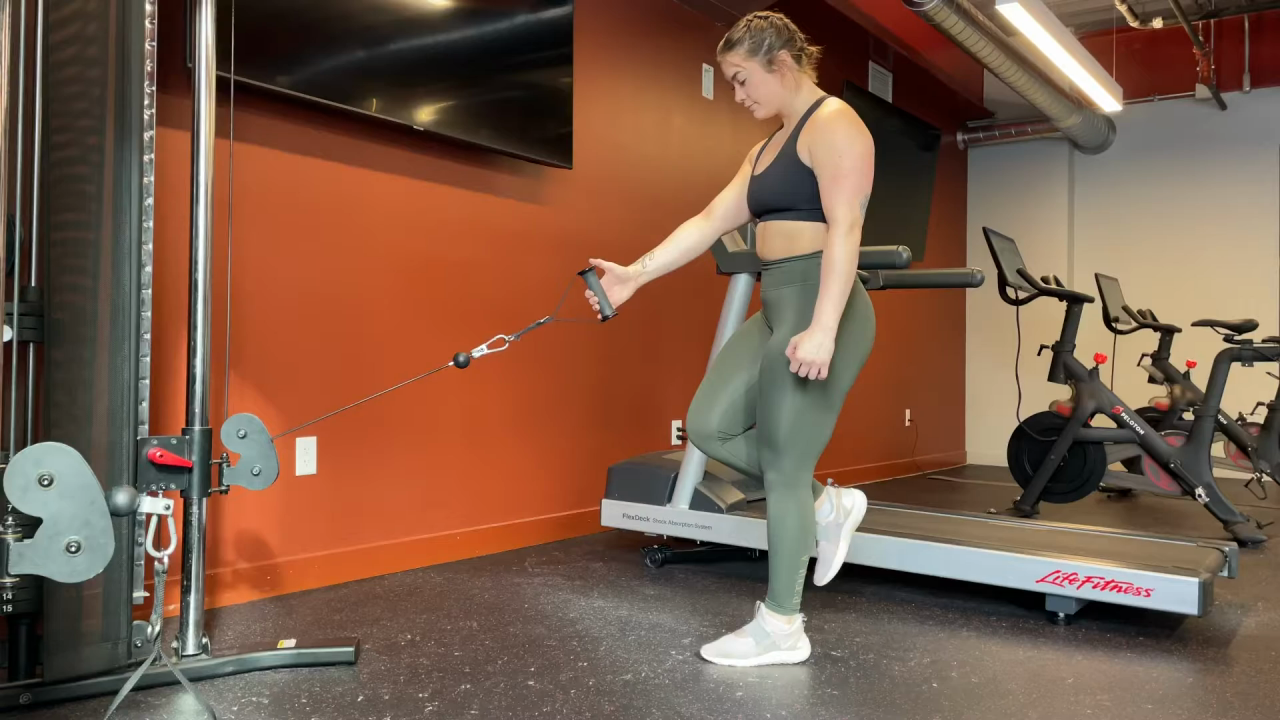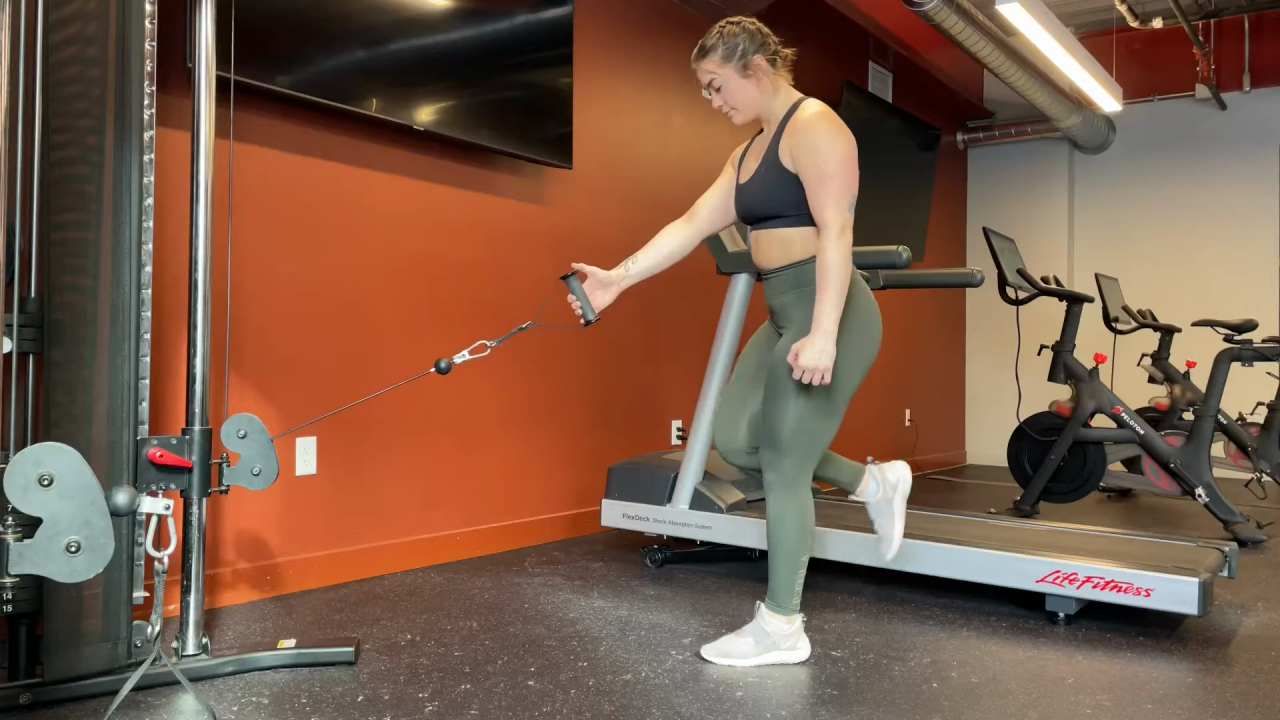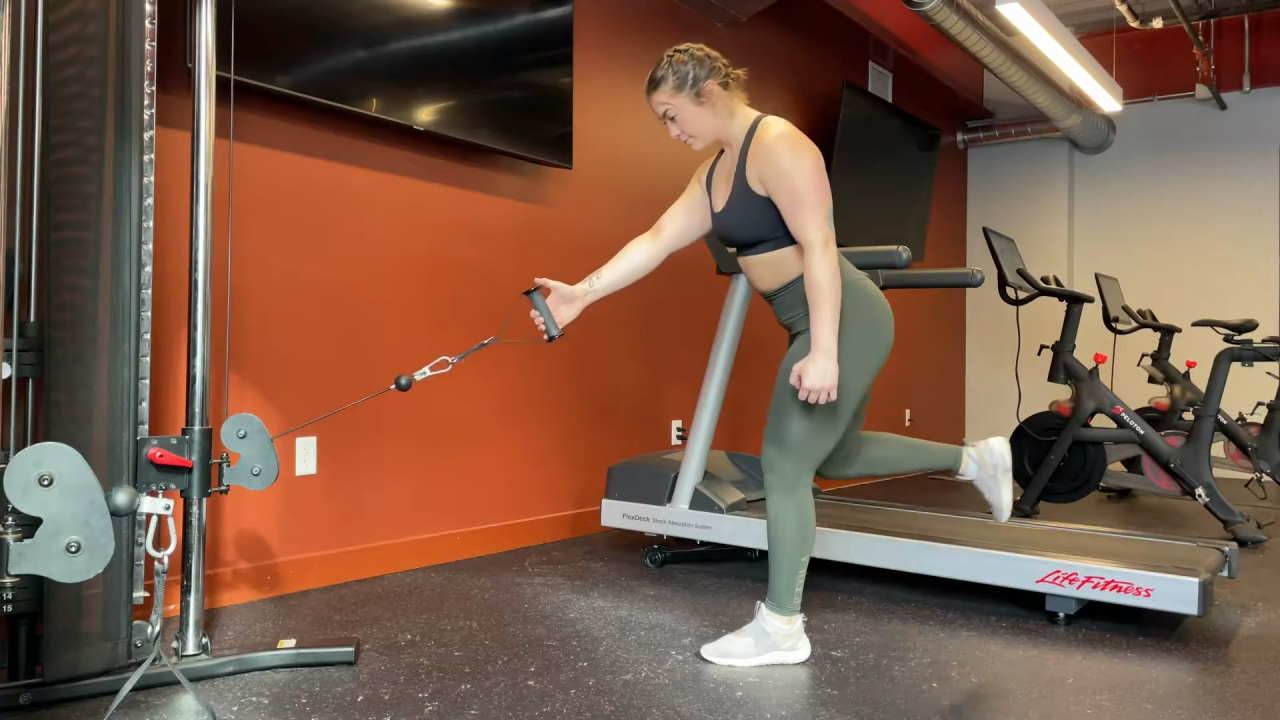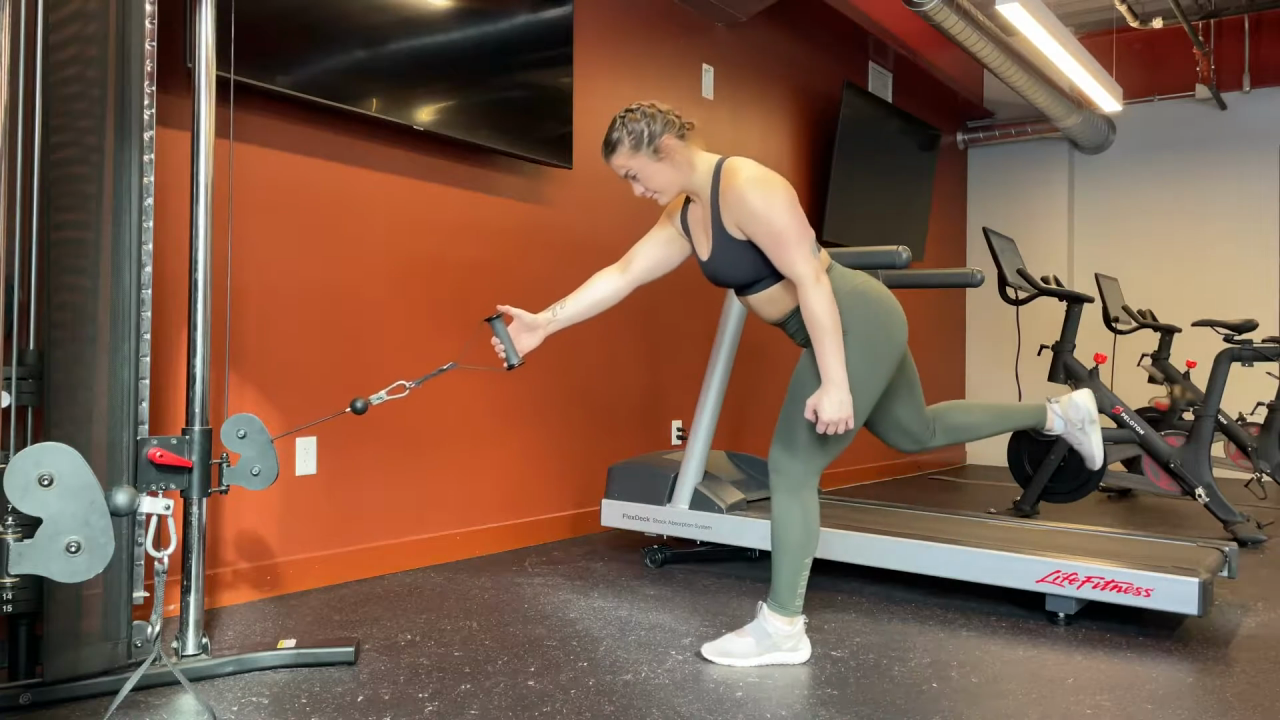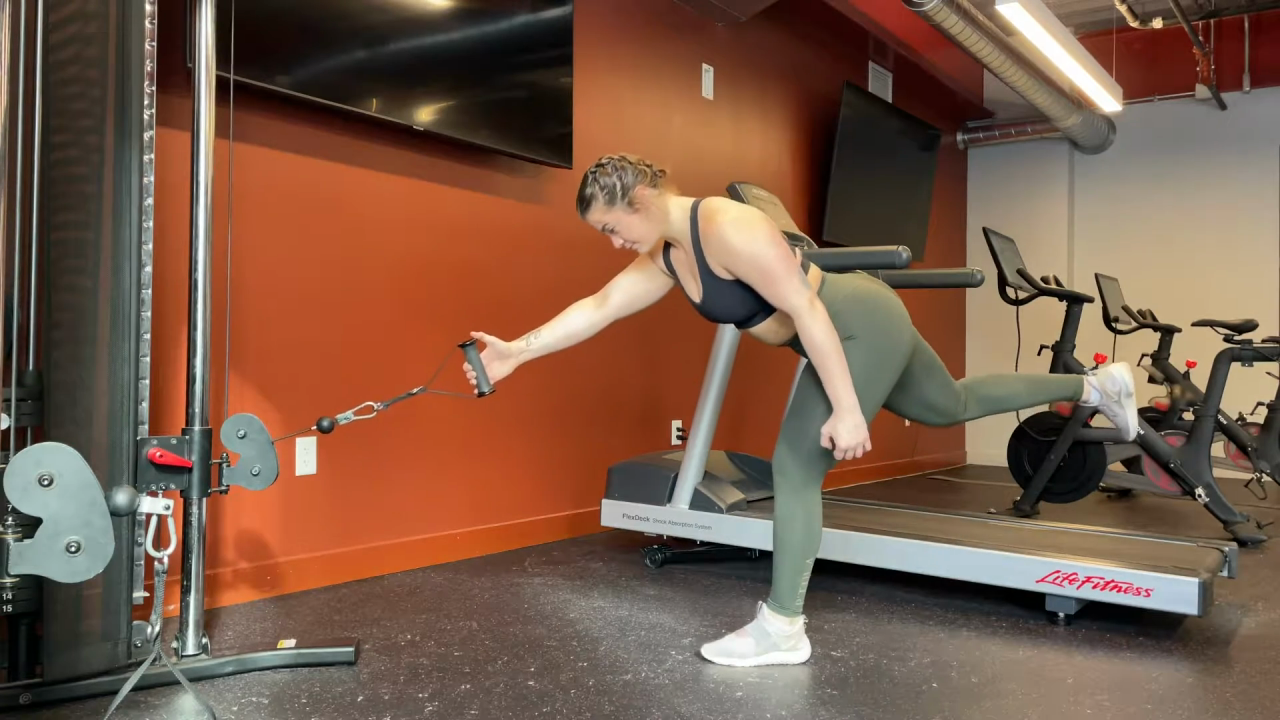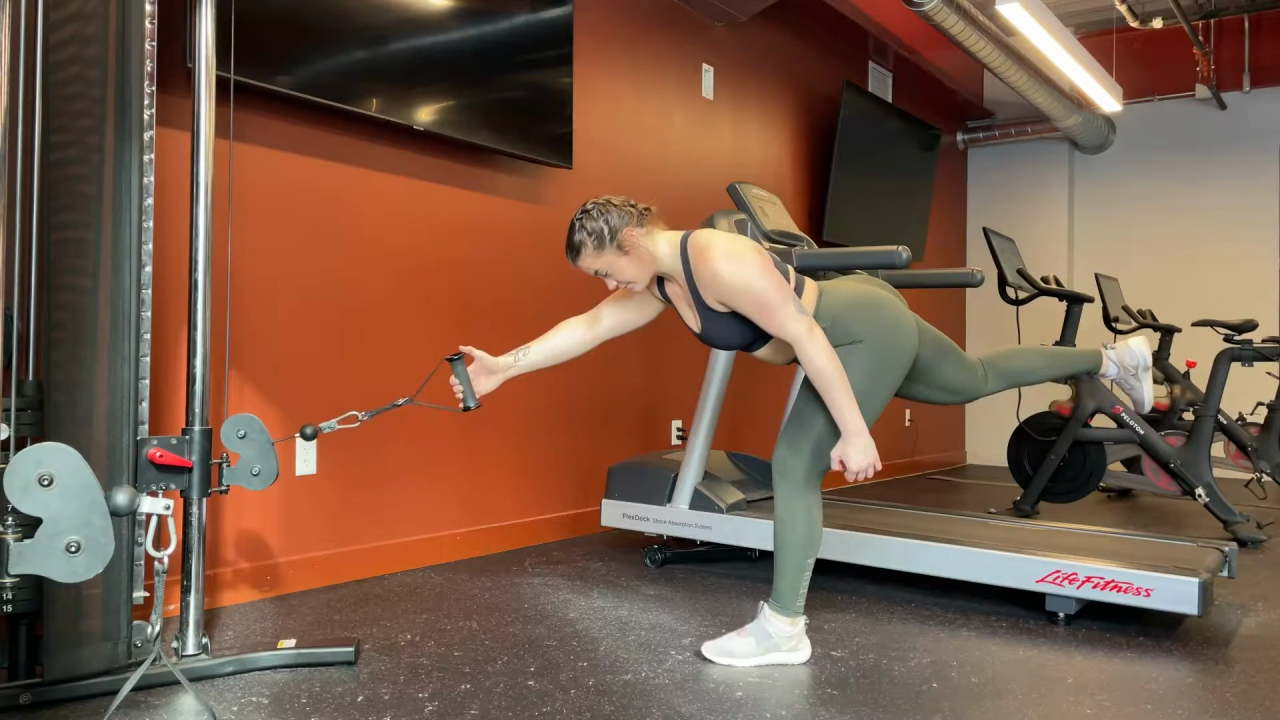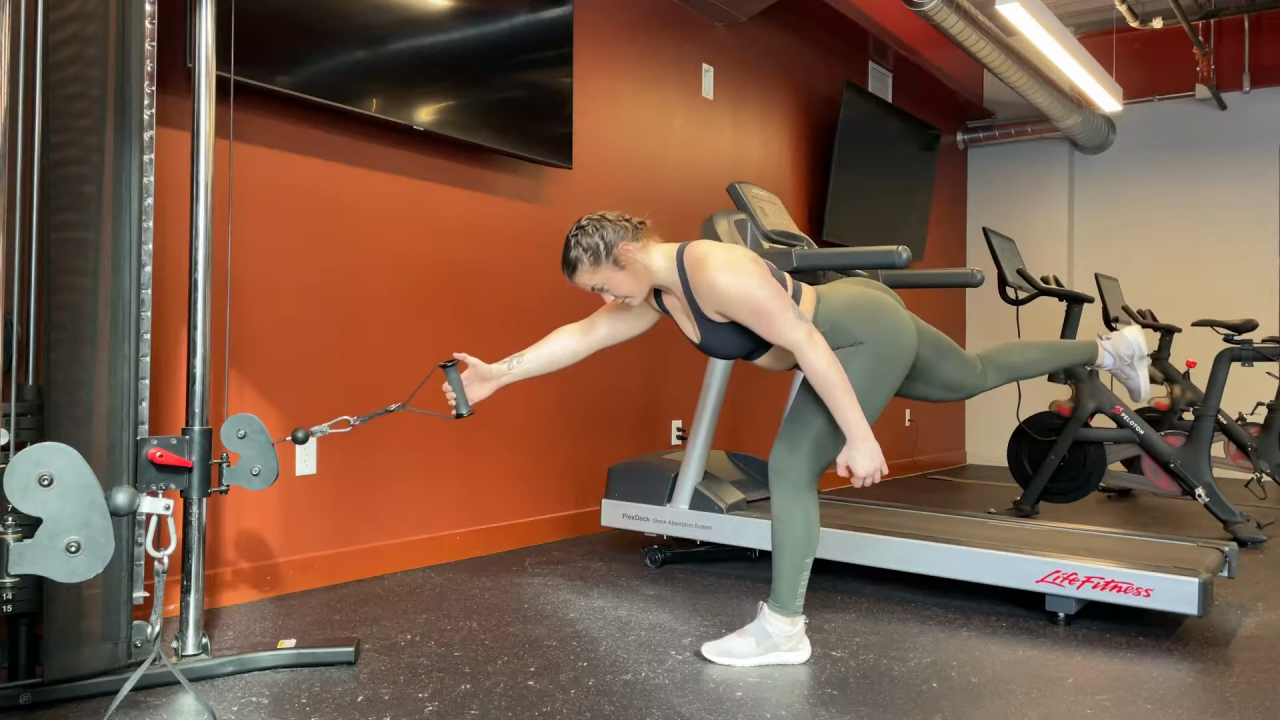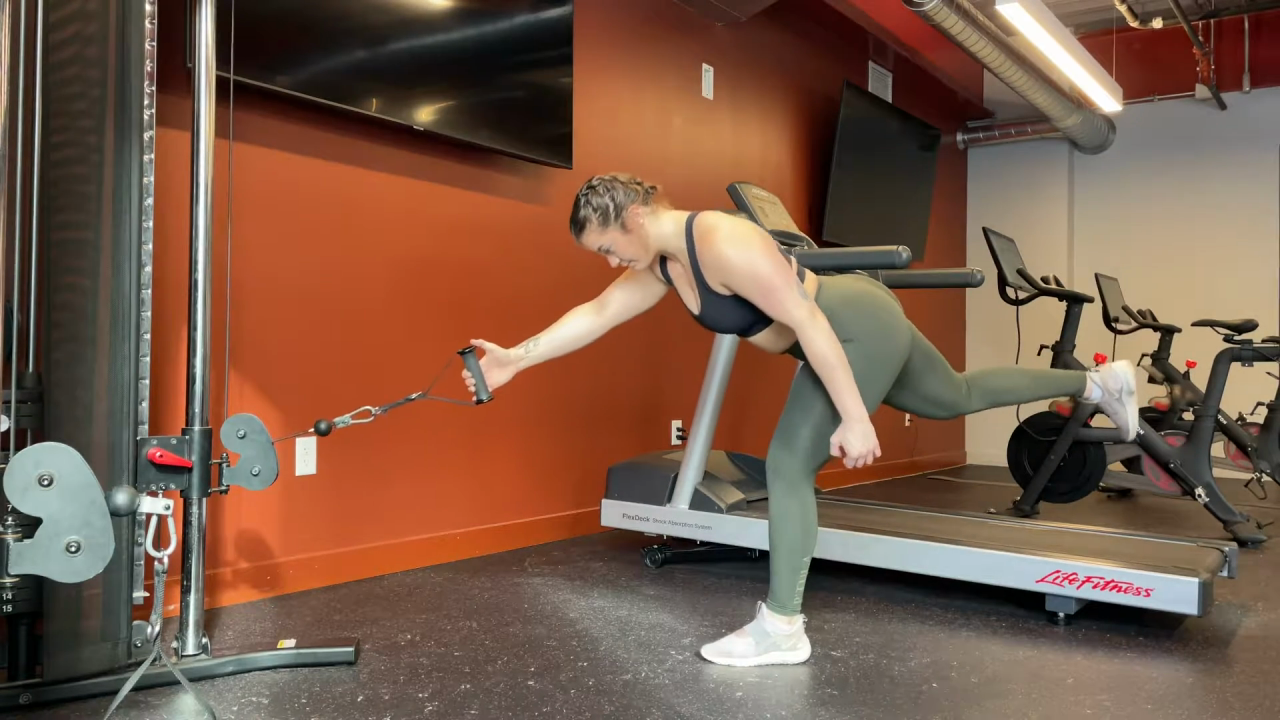
dt=0.4s
person 1, frame 1
left shoulder: (834, 124)
right shoulder: (770, 146)
left elbow: (845, 231)
right elbow: (710, 221)
left wrist: (821, 328)
right wrist: (635, 274)
left hip: (818, 314)
right hip: (777, 310)
left knee: (782, 466)
right knee: (709, 427)
left ankle: (781, 629)
right ankle: (826, 504)
person 1, frame 2
left shoulder: (814, 126)
right shoulder: (751, 149)
left elbow: (837, 233)
right elbow: (692, 224)
left wrist: (823, 333)
right wrist: (617, 279)
left hip: (828, 315)
right hip: (786, 316)
left knee: (782, 466)
right knee: (736, 443)
left ankle: (780, 629)
right ankle: (873, 480)
person 1, frame 3
left shoulder: (776, 145)
right shoulder: (713, 172)
left elbow: (819, 248)
right elbow: (655, 241)
left wrist: (823, 352)
right wrist: (580, 294)
left hip: (843, 319)
right hip: (813, 322)
left knee: (785, 466)
right knee: (837, 456)
left ankle: (781, 628)
right ankle: (973, 460)
person 1, frame 4
left shoulder: (745, 188)
right shoulder: (684, 216)
left elbow: (810, 281)
right elbow: (622, 273)
left wrist: (833, 384)
right wrist: (544, 322)
left hip: (857, 324)
right hip: (855, 326)
left knee: (790, 467)
right knee: (915, 434)
left ankle: (783, 628)
right ankle: (1058, 415)
person 1, frame 5
left shoulder: (724, 228)
right shoulder: (666, 256)
left elbow: (806, 309)
right elbow: (599, 306)
left wrist: (845, 408)
right wrist: (517, 351)
left hip: (864, 328)
right hip: (864, 326)
left knee: (794, 466)
right knee: (954, 404)
left ankle: (782, 628)
right ankle: (1095, 387)
person 1, frame 6
left shoulder: (714, 261)
right shoulder: (660, 283)
left elbow: (804, 337)
right elbow: (586, 327)
left wrist: (853, 431)
right wrist: (504, 366)
left hip: (870, 332)
right hip: (867, 322)
left knee: (794, 467)
right knee: (976, 379)
left ankle: (783, 628)
right ankle: (1112, 359)
person 1, frame 7
left shoulder: (714, 273)
right shoulder: (656, 293)
left elbow: (806, 344)
right elbow: (580, 336)
left wrist: (859, 436)
right wrist: (497, 373)
left hip: (870, 334)
right hip: (867, 322)
left knee: (791, 468)
right knee: (976, 375)
left ankle: (782, 628)
right ankle: (1109, 349)
person 1, frame 8
left shoulder: (721, 242)
right shoulder: (660, 262)
left elbow: (806, 321)
right elbow: (596, 313)
left wrist: (853, 418)
right wrist: (517, 358)
left hip: (861, 330)
right hip: (859, 322)
left knee: (788, 466)
right knee: (957, 391)
left ankle: (781, 628)
right ankle: (1095, 383)
